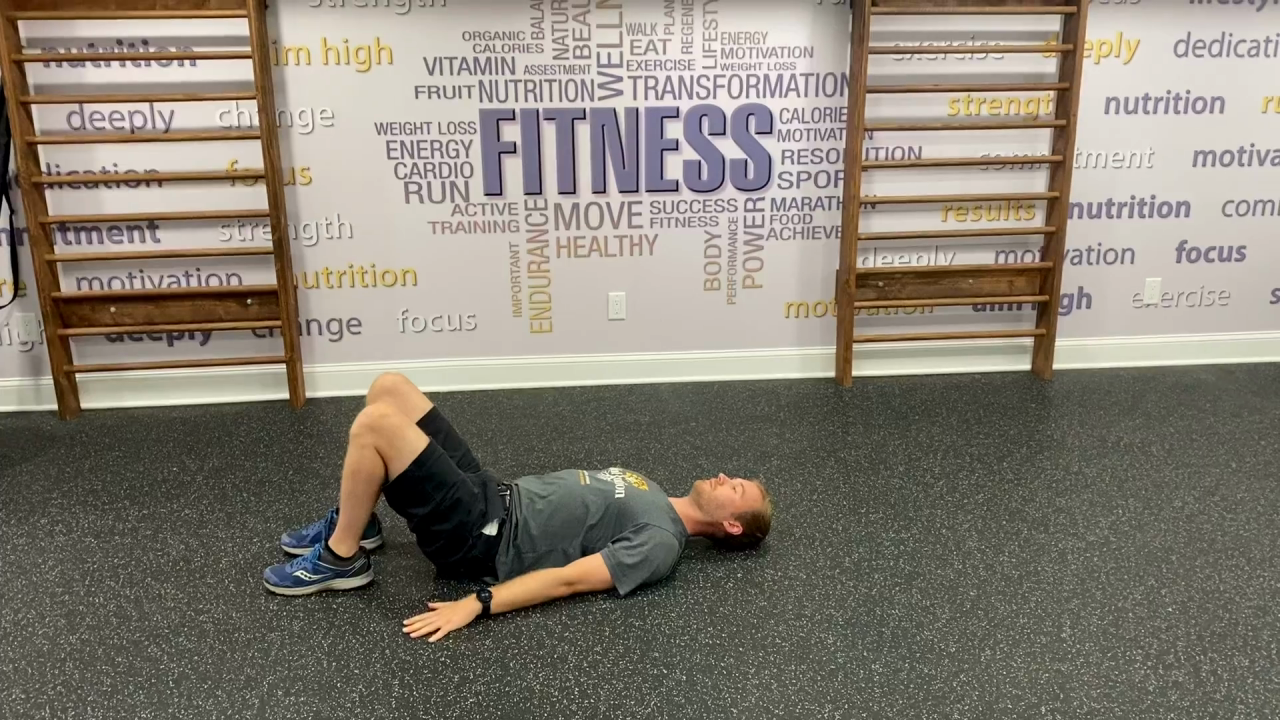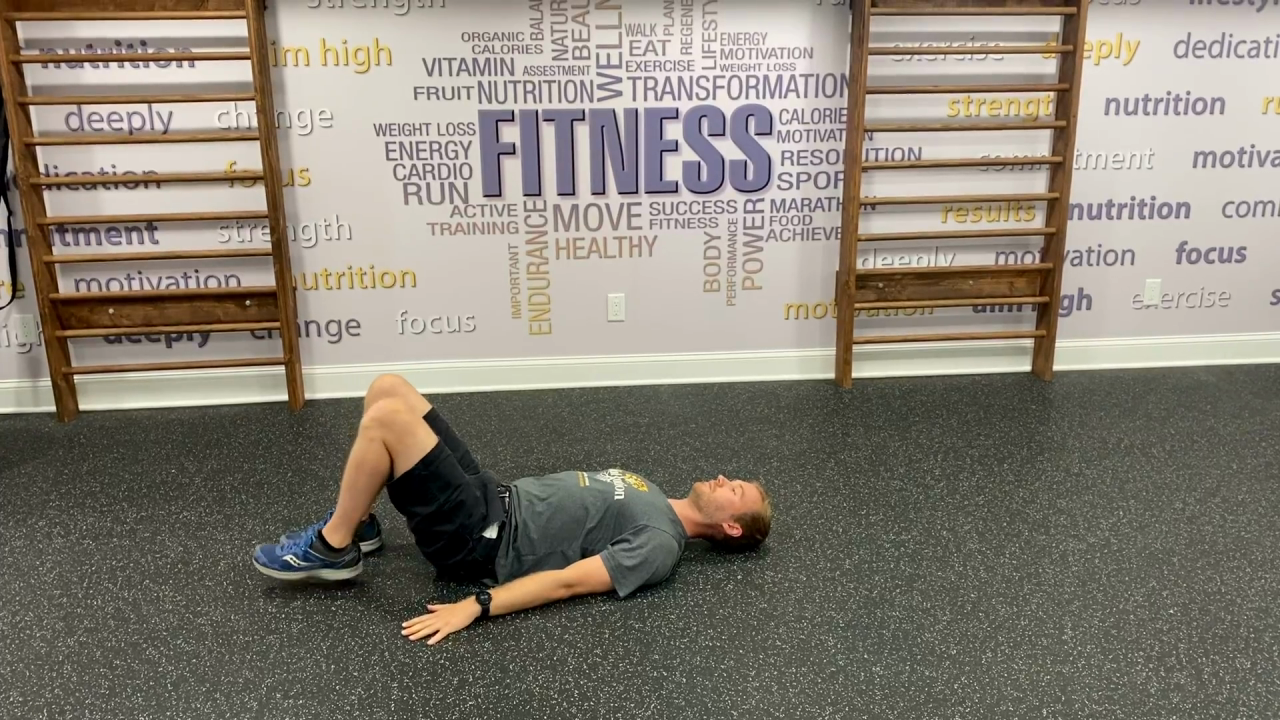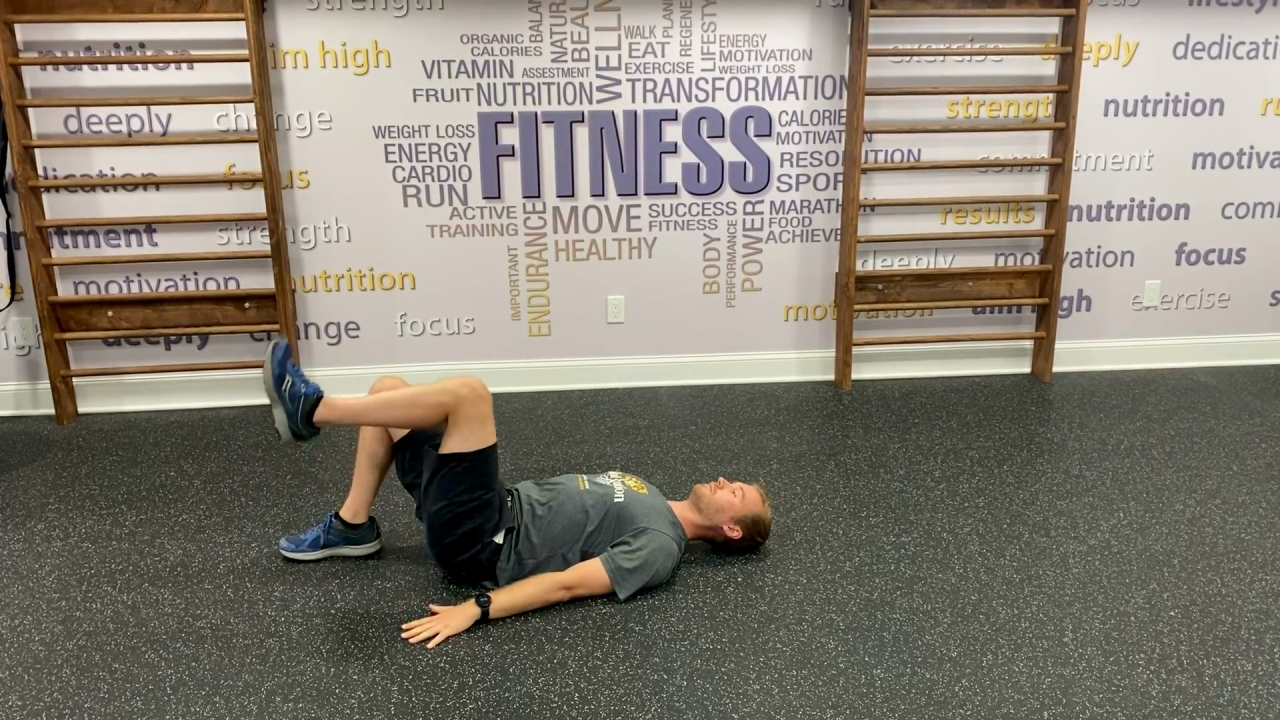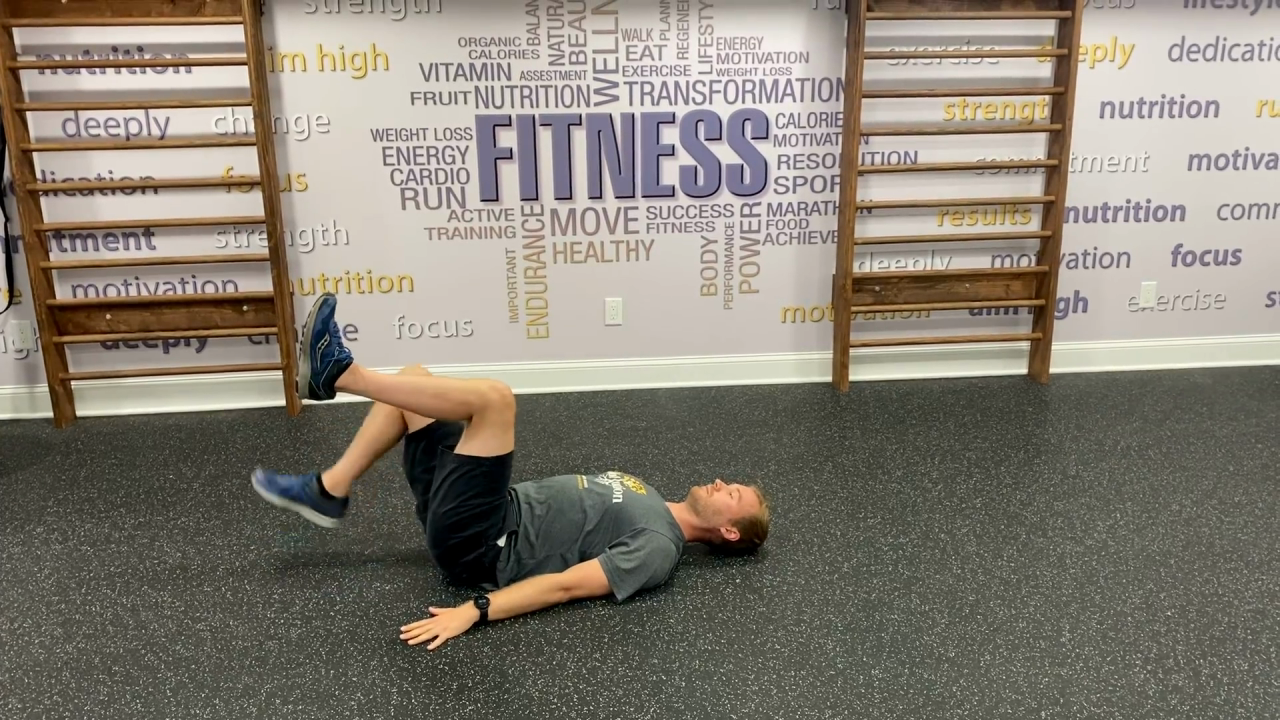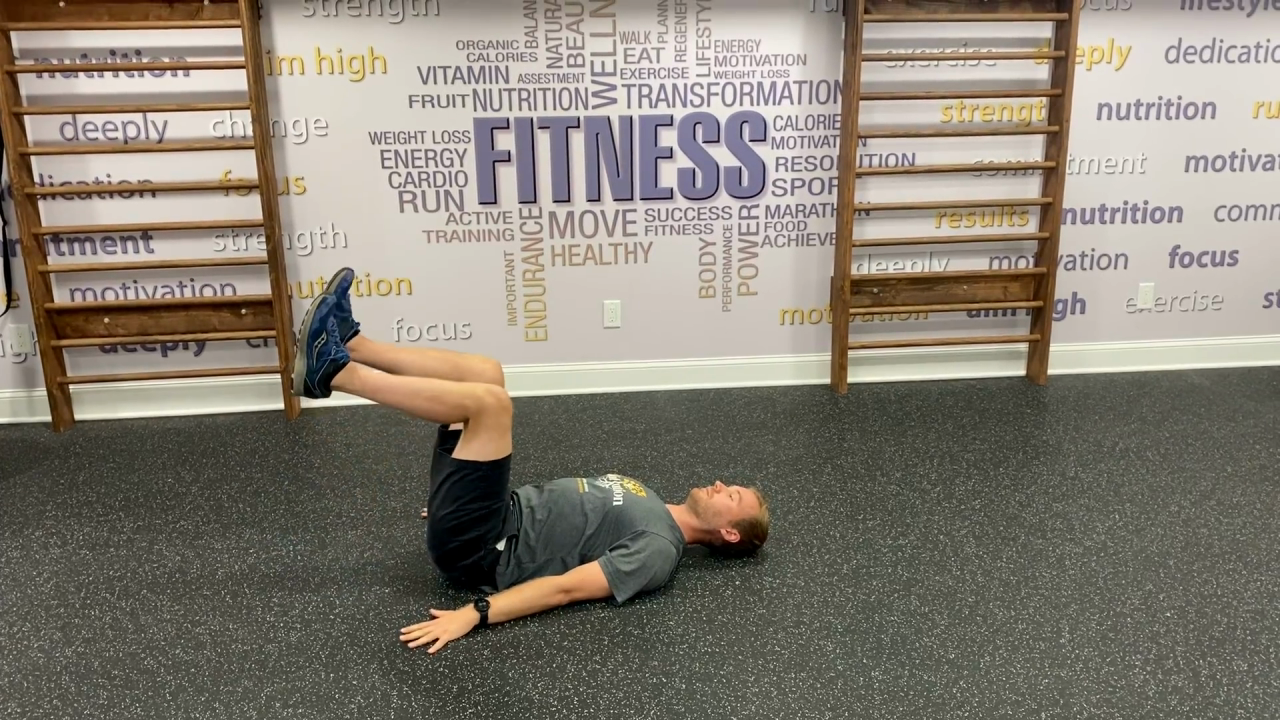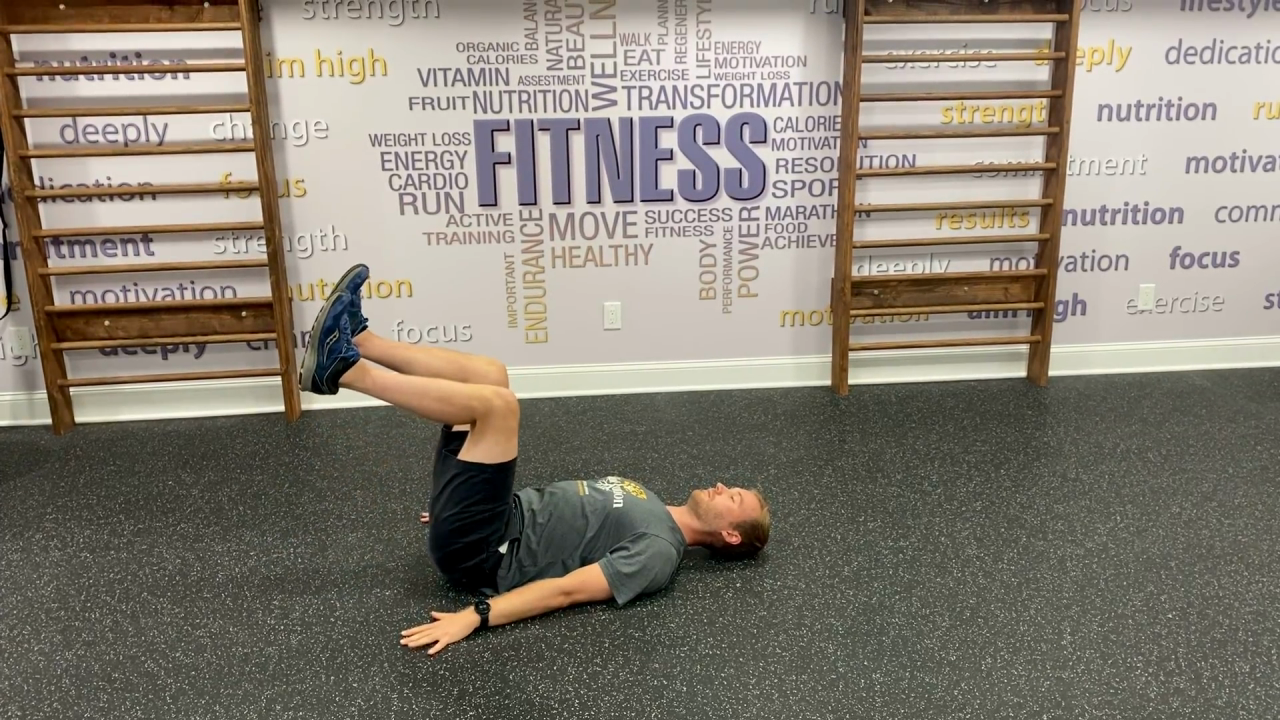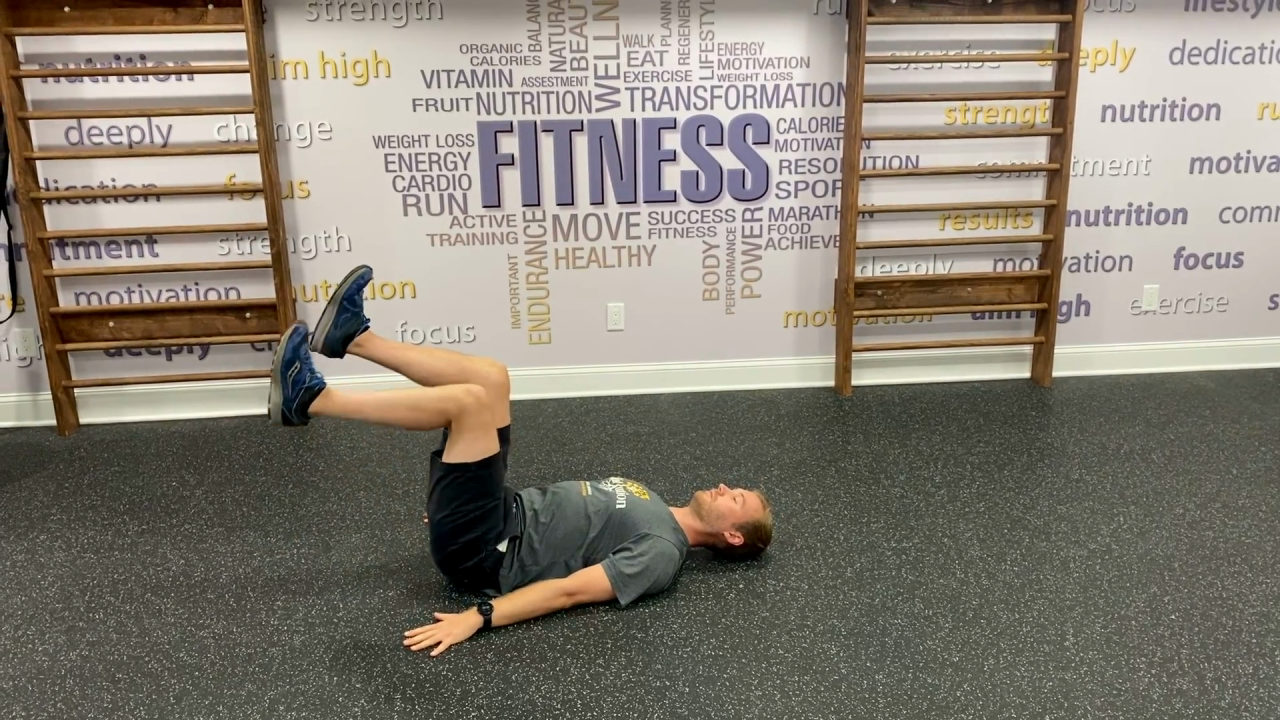
dt=0.7s
person 1, frame 1
left shoulder: (659, 542)
right shoulder: (648, 495)
left elbow: (568, 580)
left wrist: (476, 603)
left hip: (476, 538)
right hip: (493, 498)
left knee: (374, 424)
right knee: (389, 388)
left ankle: (340, 558)
right ankle: (355, 522)
person 1, frame 2
left shoulder: (658, 544)
right shoulder: (648, 496)
left elbow: (569, 581)
left wrist: (475, 605)
left hip: (478, 541)
right hip: (493, 499)
left knee: (386, 419)
right knee: (388, 389)
left ankle: (331, 548)
right ankle: (354, 523)
person 1, frame 3
left shoulder: (659, 546)
right shoulder: (648, 497)
left elbow: (567, 584)
left wrist: (475, 608)
left hip: (478, 546)
right hip: (501, 509)
left knee: (470, 392)
right knee: (387, 389)
left ankle: (311, 410)
right ankle: (351, 527)
person 1, frame 4
left shoulder: (656, 548)
right shoulder: (641, 498)
left elbow: (566, 585)
left wrist: (473, 611)
left hip: (476, 545)
right hip: (500, 512)
left knee: (494, 397)
right knee: (412, 378)
left ankle: (337, 374)
right ankle: (327, 493)
person 1, frame 5
left shoulder: (657, 550)
right shoulder: (643, 502)
left elbow: (566, 587)
left wrist: (475, 613)
right wrist: (455, 503)
left hip: (478, 550)
right hip: (498, 516)
left knee: (491, 402)
right knee: (485, 372)
left ankle: (333, 374)
right ankle: (347, 344)
person 1, frame 6
left shoulder: (657, 552)
right shoulder: (643, 503)
left elbow: (567, 590)
left wrist: (474, 617)
right wrist: (458, 507)
left hip: (477, 552)
right hip: (504, 516)
left knee: (498, 404)
right knee: (489, 375)
left ankle: (343, 370)
right ankle: (356, 340)
person 1, frame 7
left shoulder: (660, 553)
right shoulder: (649, 508)
left elbow: (570, 591)
left wrist: (477, 617)
right wrist: (456, 503)
left hip: (480, 552)
right hip: (505, 515)
left knee: (471, 399)
right knee: (488, 376)
left ankle: (311, 400)
right ankle: (352, 335)
